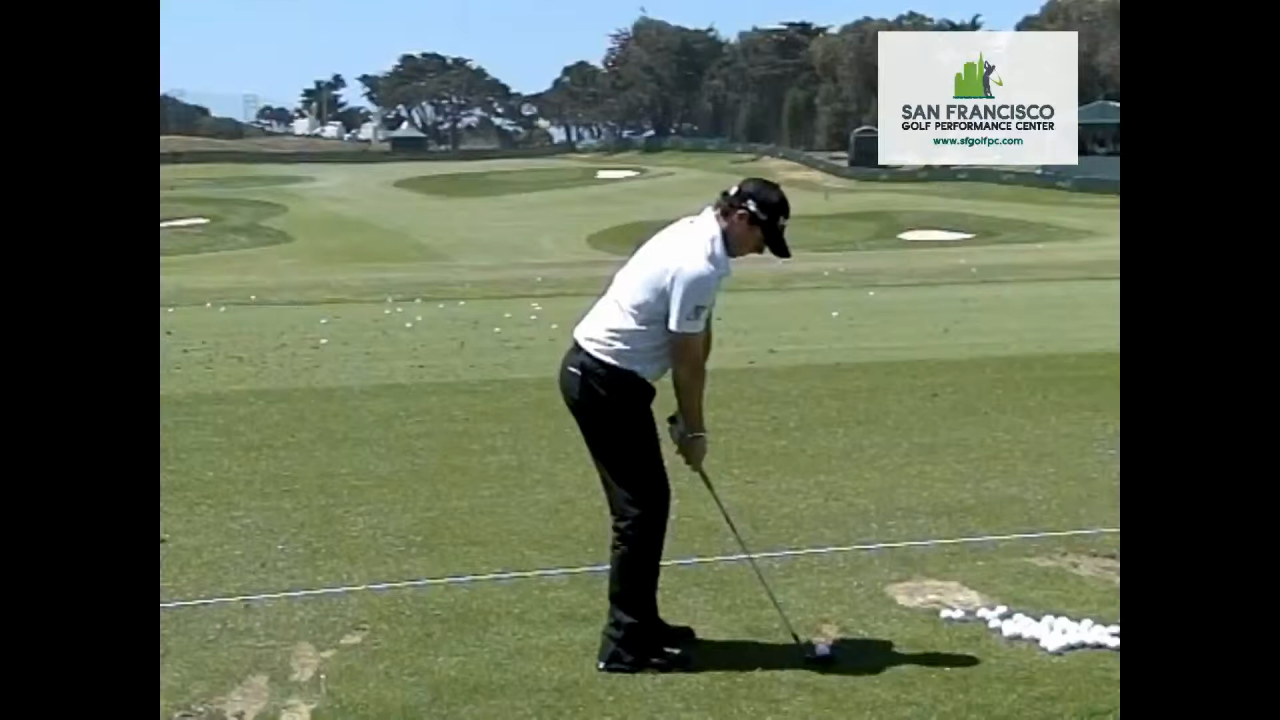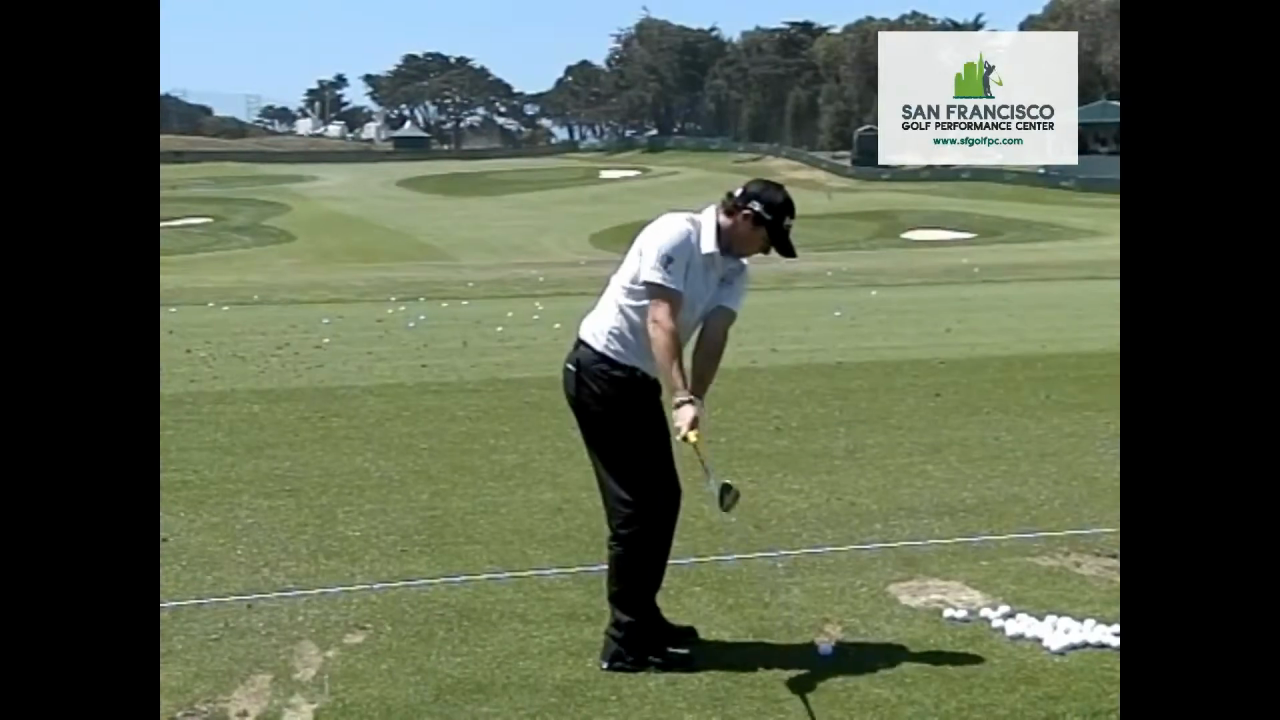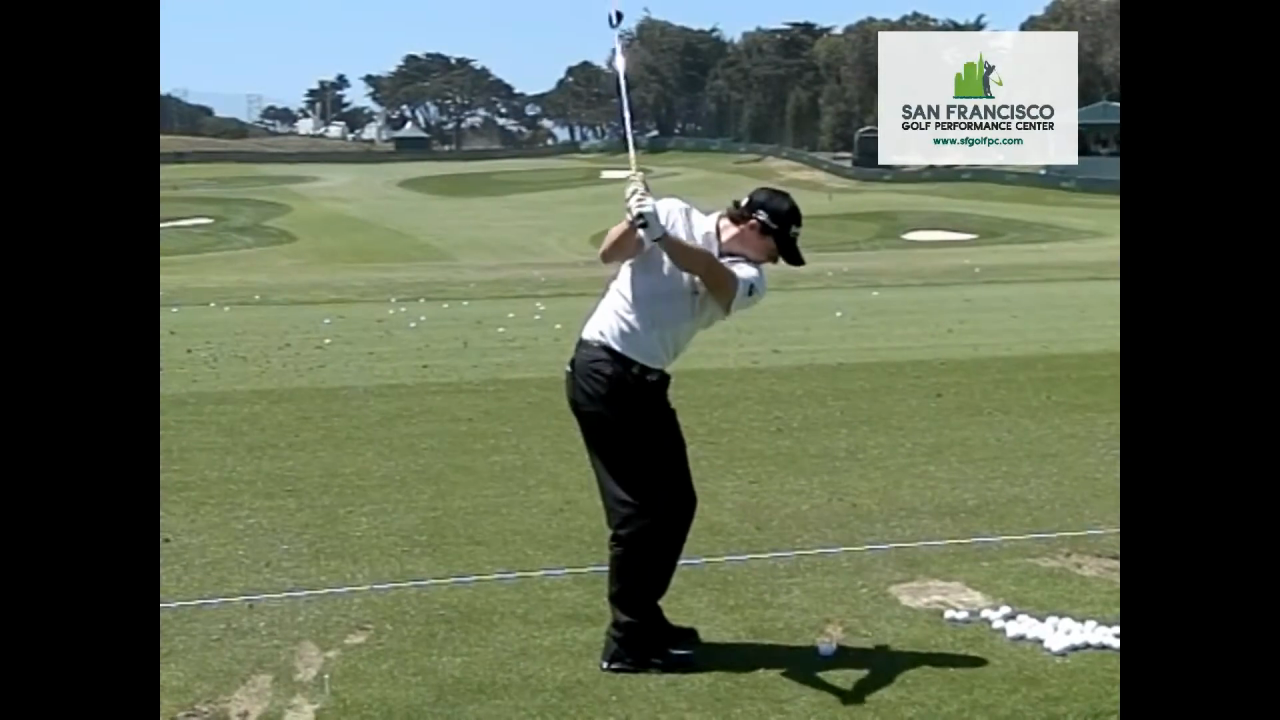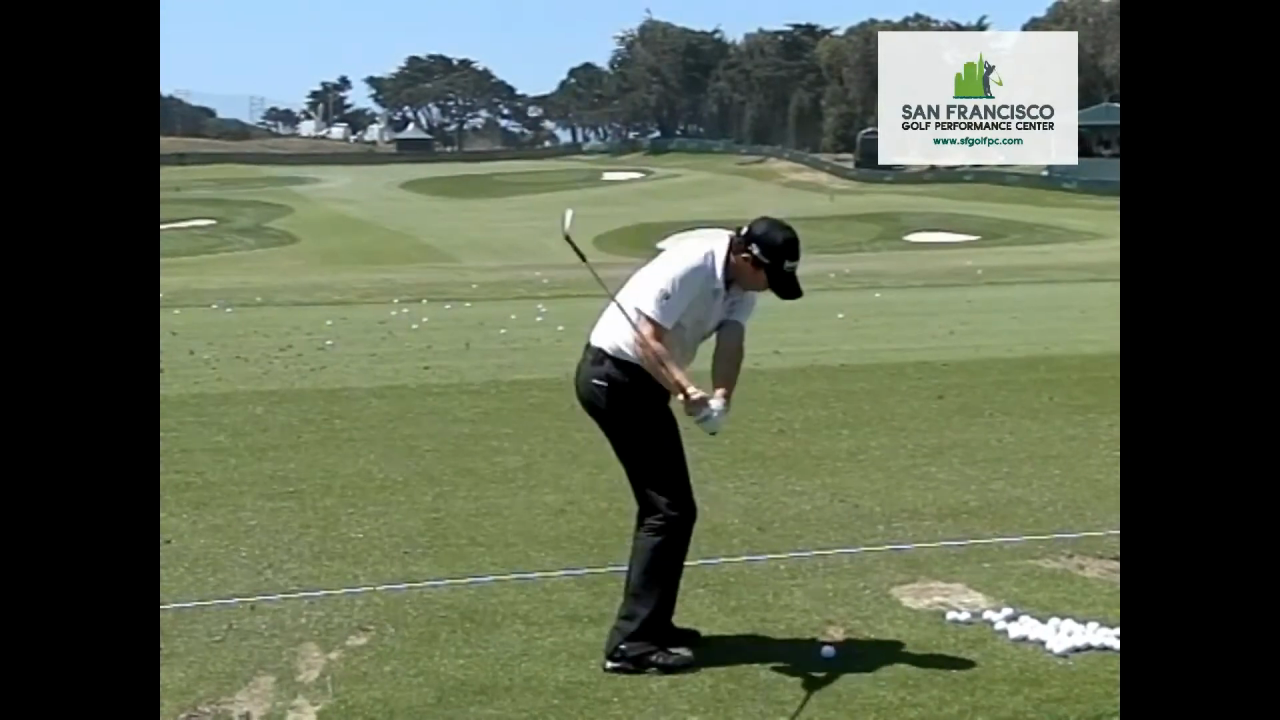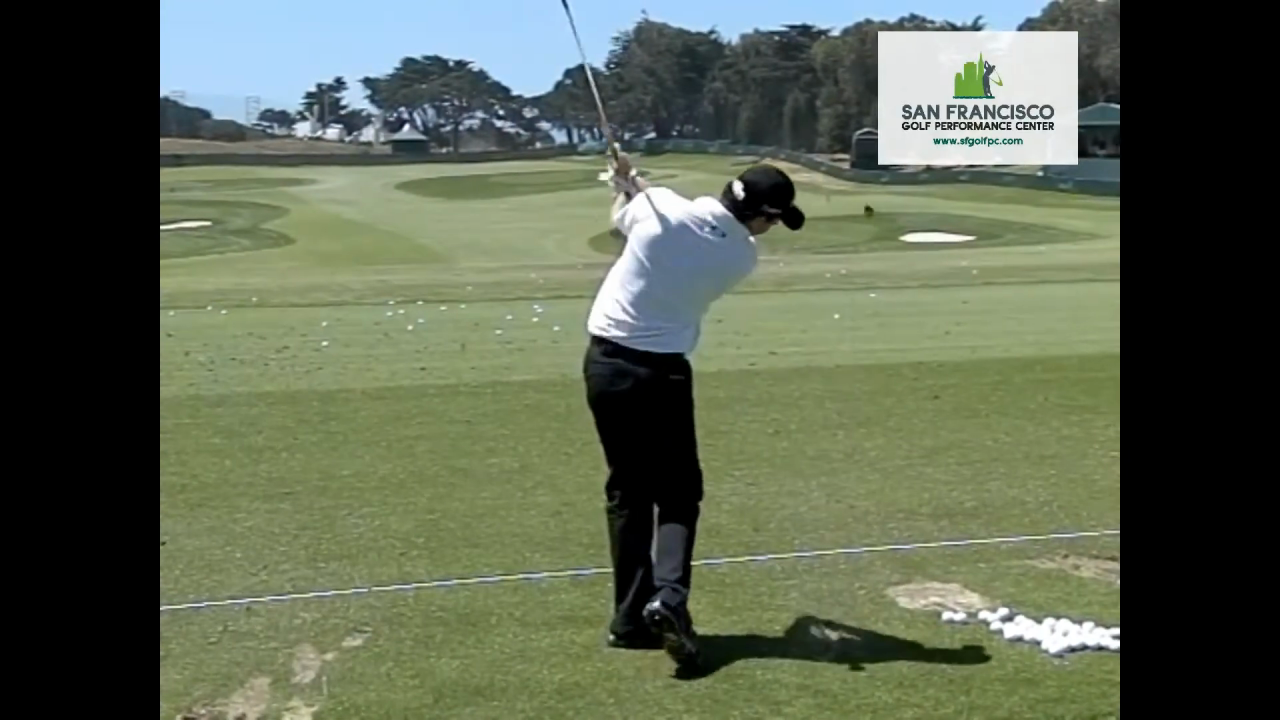
dt=1s
person 1, frame 1
left shoulder: (697, 235)
right shoulder: (698, 266)
left elbow: (699, 340)
right elbow: (687, 361)
left wrist: (686, 415)
right wrist: (694, 430)
left hip: (611, 376)
right hip: (603, 380)
left knee: (651, 500)
right knee: (639, 508)
left ankle: (640, 620)
right ankle: (624, 644)
person 1, frame 2
left shoulder: (734, 273)
right shoulder: (675, 232)
left elbow: (713, 337)
right elbow: (661, 320)
left wrist: (695, 401)
right wrist: (682, 397)
left hip: (640, 381)
right hip: (601, 372)
left knee: (662, 500)
right knee: (635, 507)
left ankle: (642, 617)
right ankle: (626, 642)
person 1, frame 3
left shoulder: (749, 280)
right shoulder: (676, 215)
left elbow: (707, 269)
right elbow: (611, 253)
left wrist: (659, 234)
right wrist: (634, 220)
left hip: (647, 382)
right hip: (603, 371)
left knee: (675, 503)
right knee: (636, 510)
left ankle: (644, 618)
right ankle: (627, 643)
person 1, frame 4
left shoulder: (738, 284)
right shoulder: (693, 264)
left elbow: (731, 344)
right elbow: (648, 341)
left wrist: (721, 396)
right wrist: (686, 390)
left hip: (617, 375)
right hip: (618, 378)
left knee: (660, 501)
right knee: (670, 509)
left ankle: (646, 620)
right ankle: (631, 643)
person 1, frame 5
left shoulder: (658, 206)
right shoulder: (743, 257)
left elbow: (620, 216)
left wrist: (625, 184)
right wrist: (635, 182)
left hip: (606, 361)
right hip: (662, 373)
left knee: (628, 490)
right knee: (678, 496)
left ankle: (632, 618)
right ankle: (669, 599)
